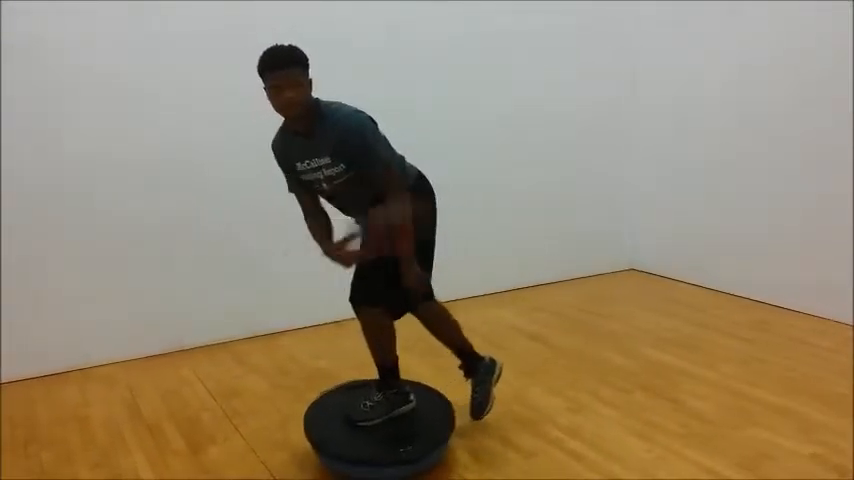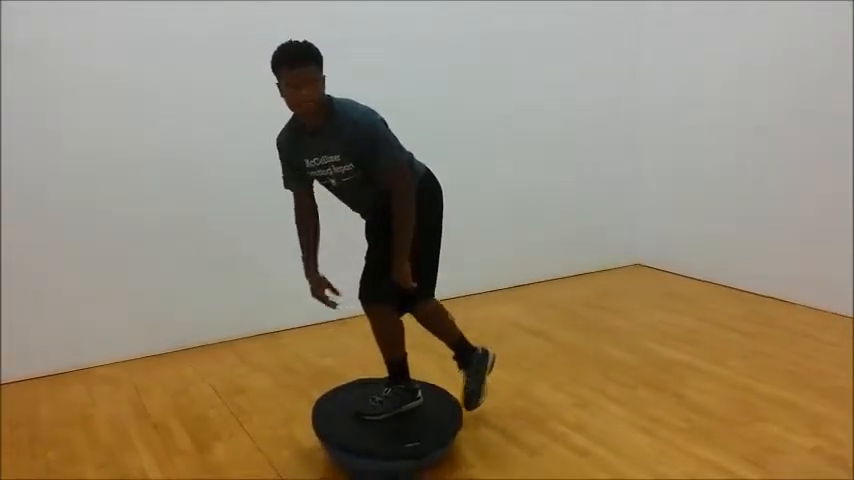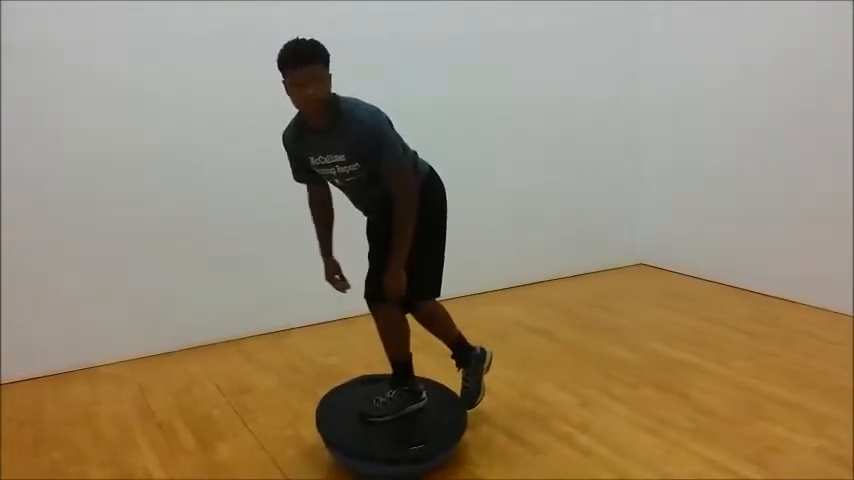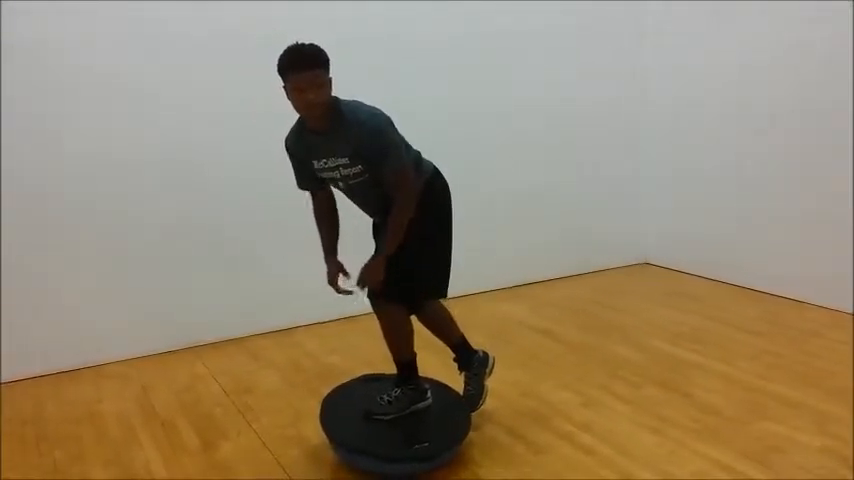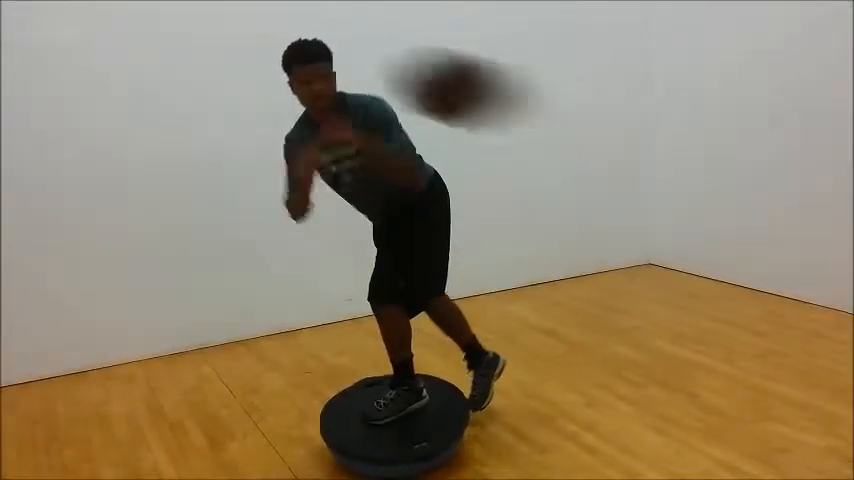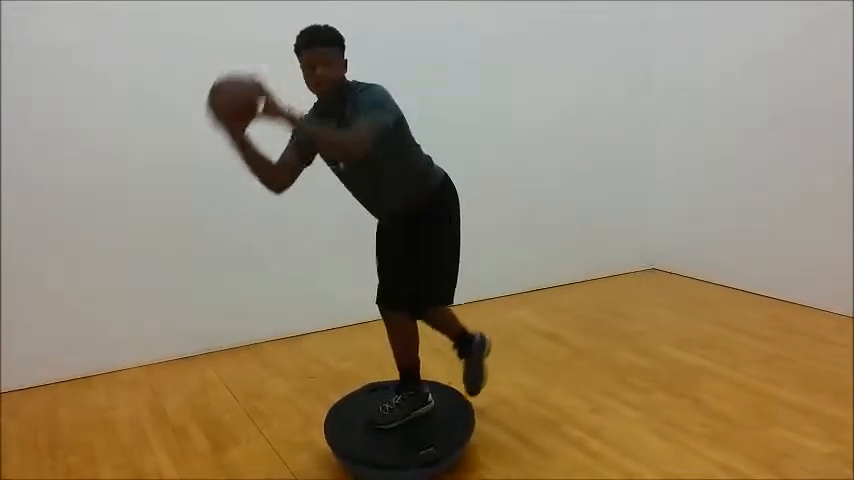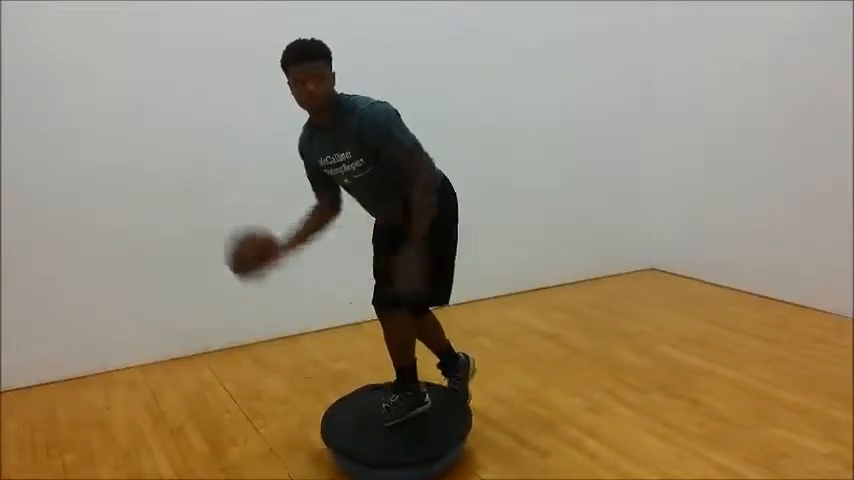
dt=0.3s
person 1, frame 1
left shoulder: (350, 124)
right shoulder: (283, 147)
left elbow: (396, 190)
right elbow: (311, 210)
left wrist: (406, 258)
right wrist: (330, 248)
left hip: (408, 205)
right hip: (371, 216)
left knee: (369, 299)
right knee: (413, 298)
left ankle: (392, 391)
right ankle: (476, 365)
person 1, frame 2
left shoulder: (361, 123)
right shoulder: (289, 142)
left elbow: (403, 191)
right elbow: (304, 204)
left wrist: (401, 259)
right wrist: (310, 269)
left hip: (416, 200)
right hip: (379, 212)
left knee: (377, 295)
right knee: (410, 295)
left ankle: (401, 386)
right ankle: (470, 357)
person 1, frame 3
left shoulder: (366, 122)
right shoulder: (294, 138)
left elbow: (405, 194)
right elbow: (318, 194)
left wrist: (397, 264)
right wrist: (326, 255)
left hip: (420, 200)
right hip: (381, 211)
left knee: (384, 295)
right knee: (408, 295)
left ankle: (405, 387)
right ankle: (468, 356)
person 1, frame 4
left shoulder: (369, 124)
right shoulder: (297, 144)
left elbow: (407, 195)
right elbow: (322, 199)
left wrist: (380, 261)
right wrist: (331, 258)
left hip: (424, 200)
right hip: (387, 212)
left knee: (387, 295)
right knee: (412, 295)
left ankle: (410, 385)
right ankle: (471, 360)
person 1, frame 5
left shoulder: (371, 110)
right shoulder: (297, 141)
left elbow: (408, 172)
right elbow: (298, 210)
left wrist: (358, 143)
right wrist: (302, 173)
left hip: (422, 203)
right hip: (389, 214)
left knee: (385, 297)
right knee: (421, 294)
left ankle: (406, 386)
right ankle: (481, 359)
person 1, frame 6
left shoulder: (372, 100)
right shoulder: (309, 123)
left elbow: (354, 148)
right elbow: (278, 181)
left wrist: (287, 116)
right wrist: (237, 135)
left hip: (434, 205)
right hip: (394, 218)
left knee: (397, 301)
right knee: (399, 301)
left ankle: (413, 390)
right ankle: (469, 344)
person 1, frame 7
left shoulder: (374, 117)
right shoulder: (310, 142)
left elbow: (424, 180)
right elbow: (328, 205)
left wrist: (415, 250)
right wrist: (287, 246)
left hip: (432, 210)
right hip: (392, 218)
left knee: (394, 303)
right knee: (396, 304)
left ankle: (409, 391)
right ankle: (454, 364)
